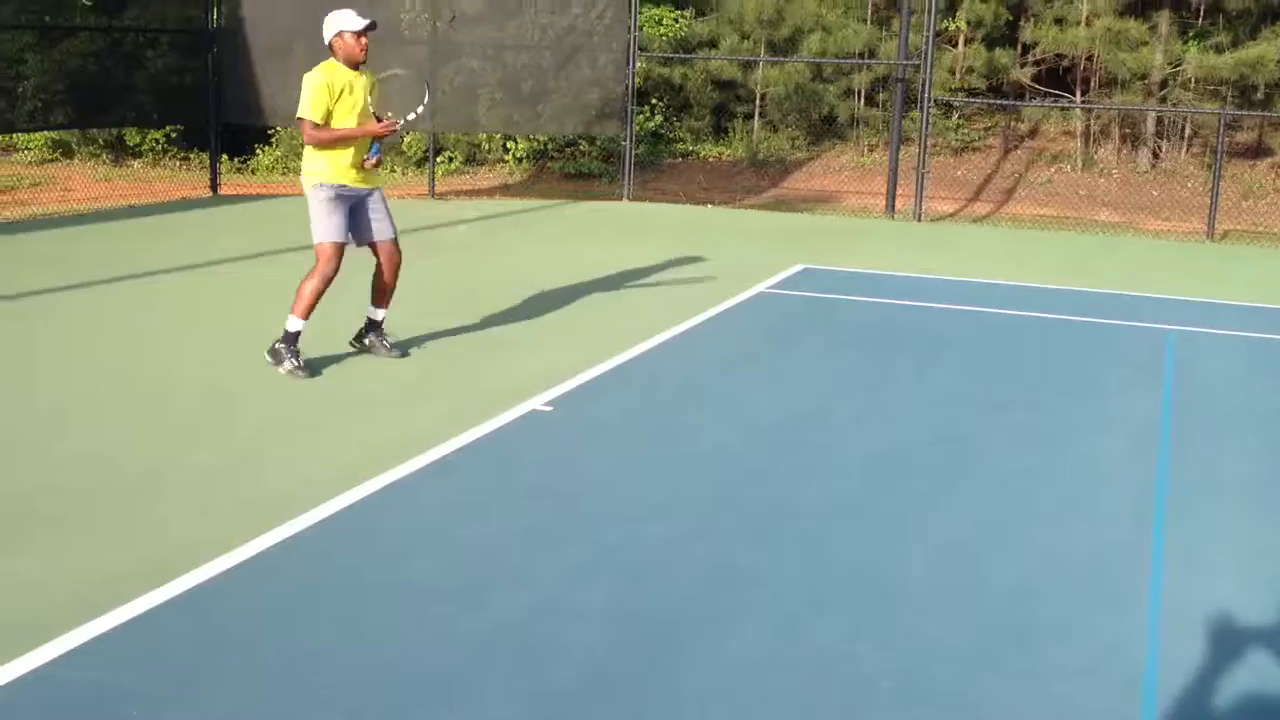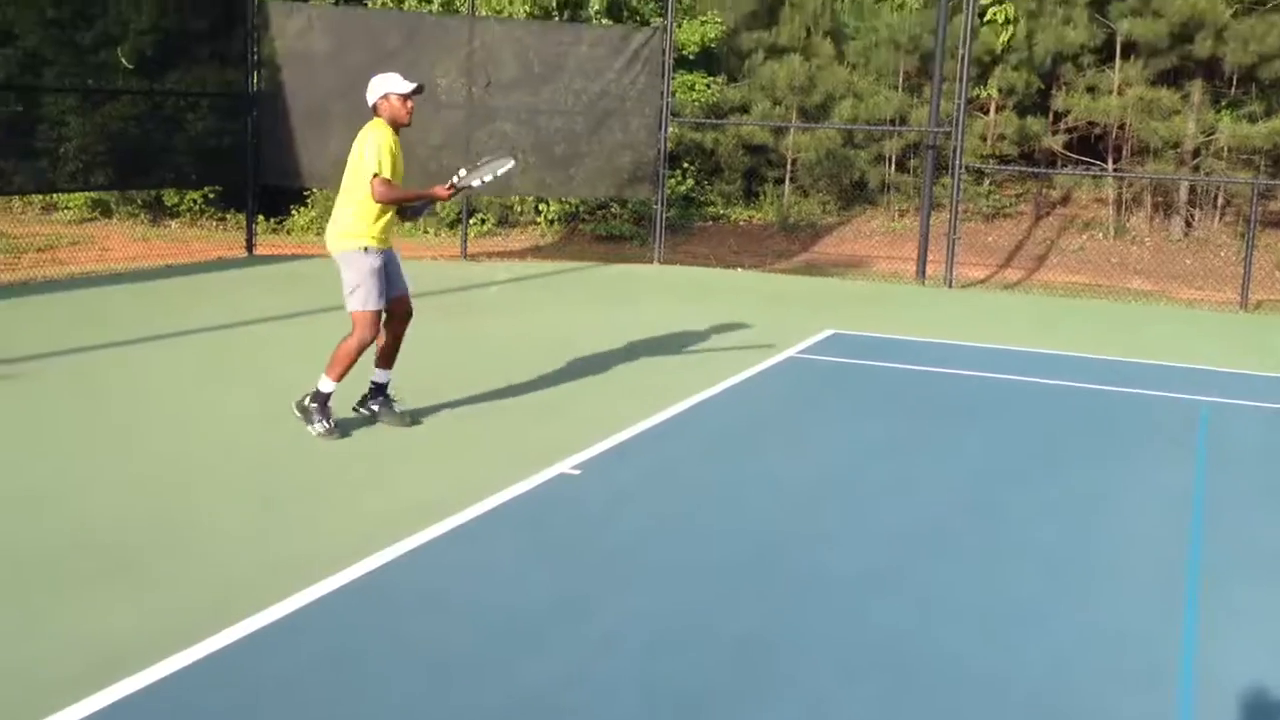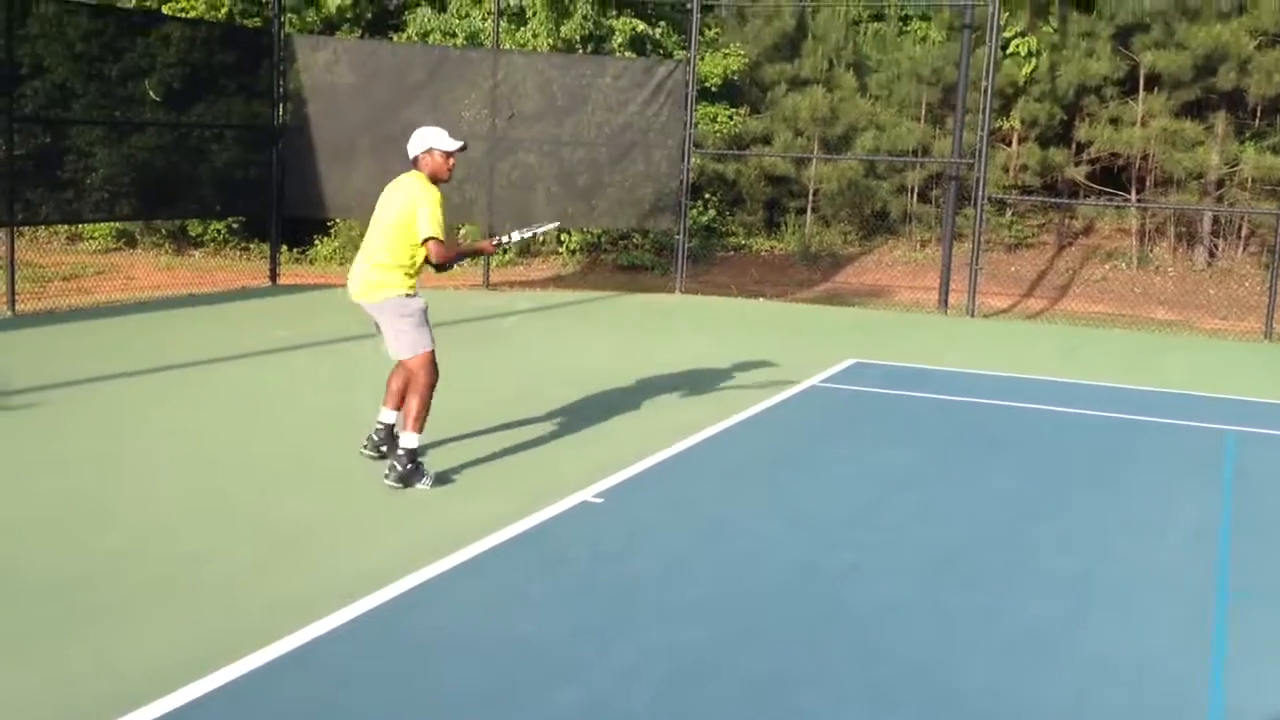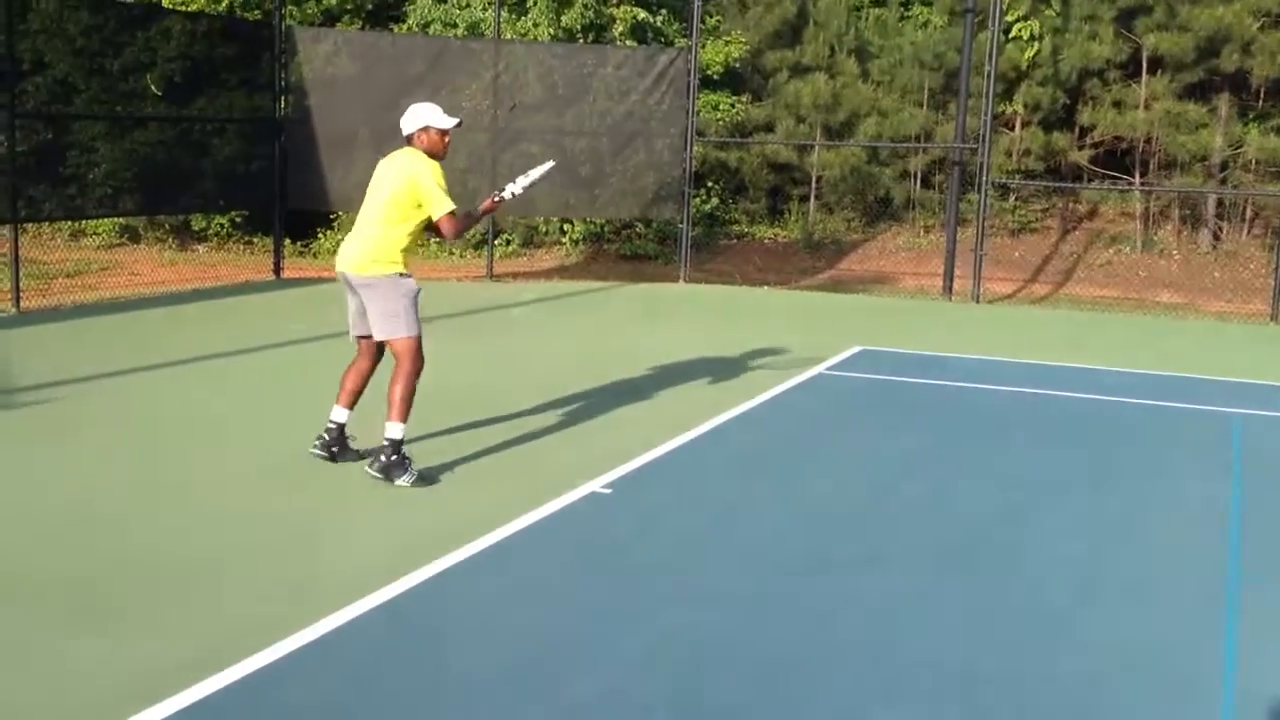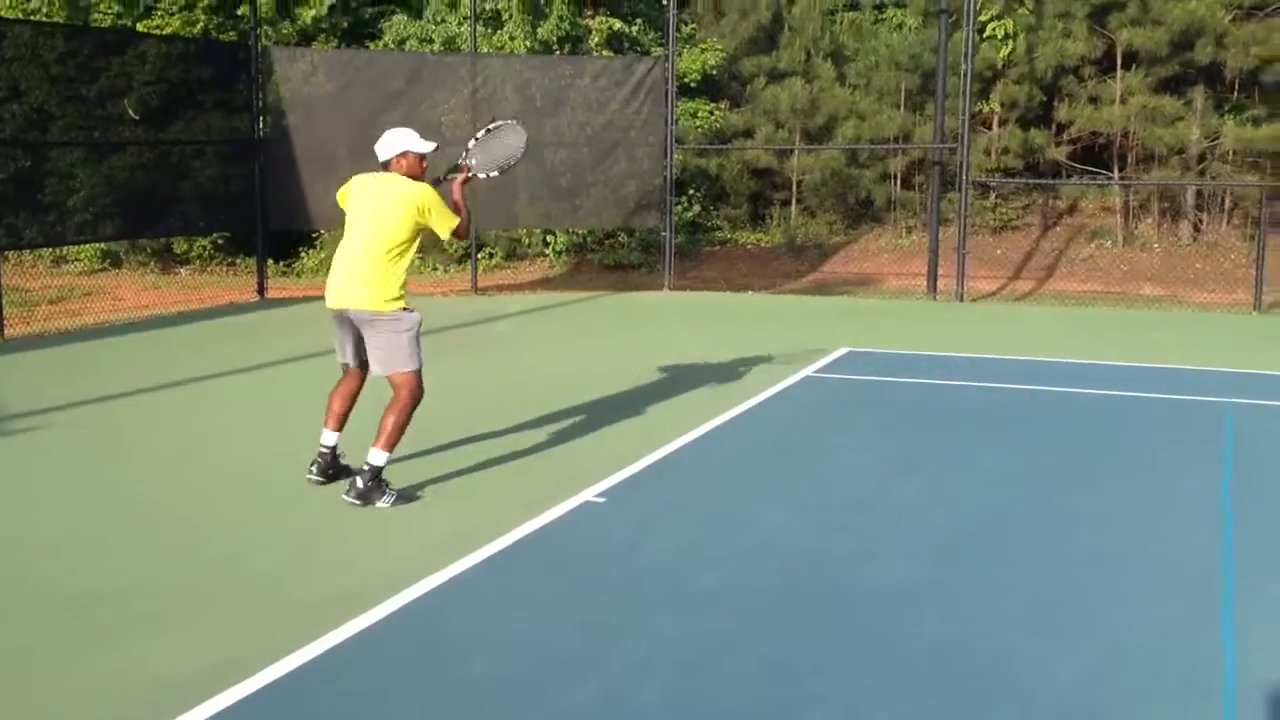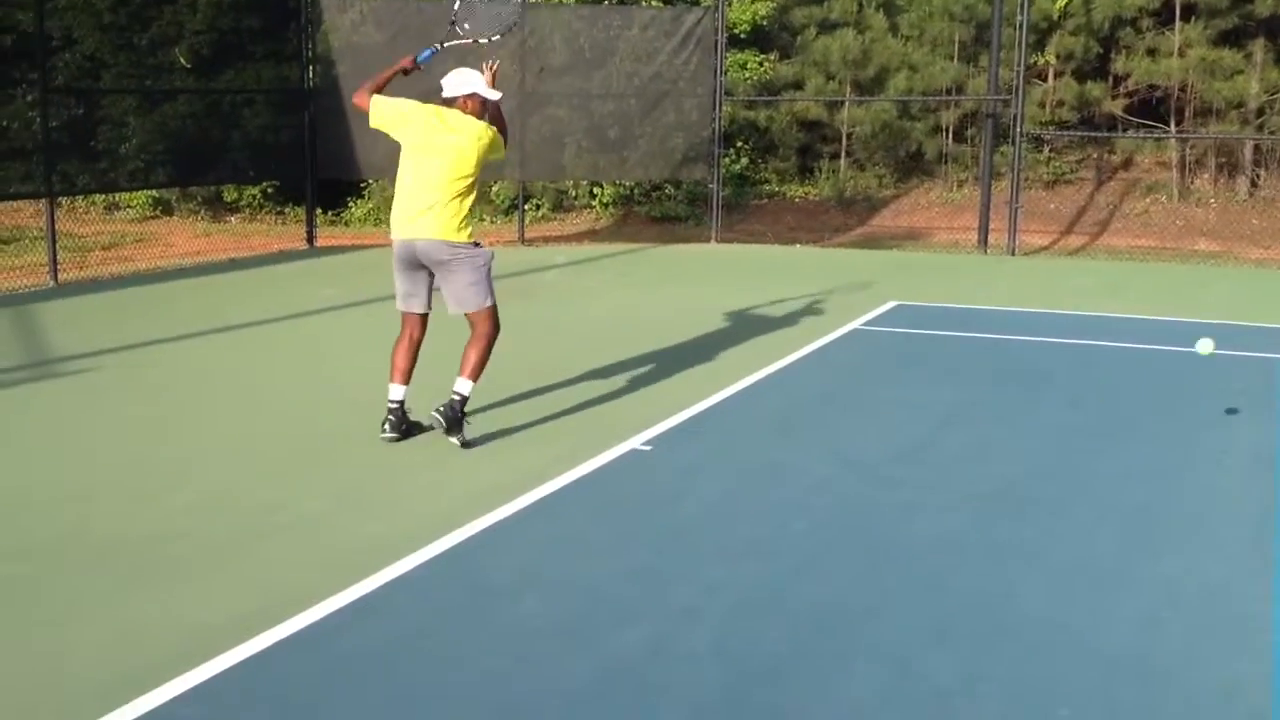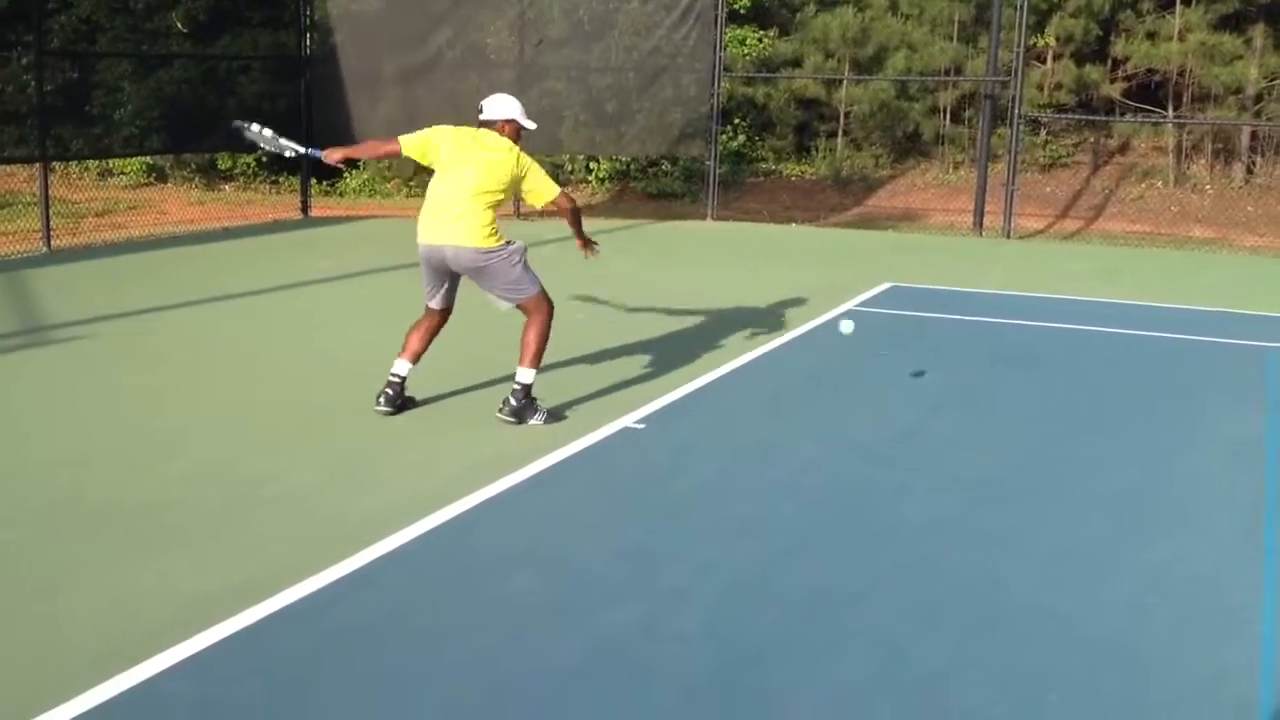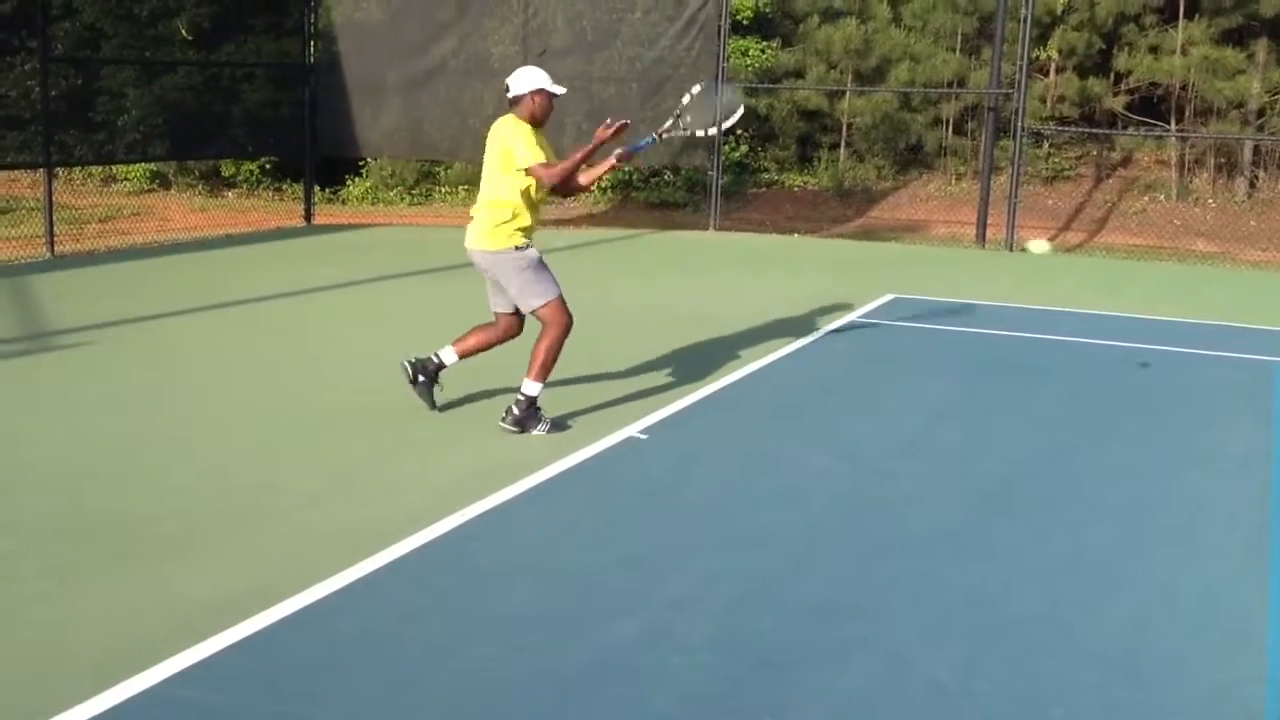
dt=0.3s
person 1, frame 1
left shoulder: (363, 80)
right shoulder: (320, 78)
right elbow: (310, 135)
left wrist: (375, 146)
right wrist: (364, 132)
left hip: (363, 184)
right hip: (327, 180)
left knee: (390, 259)
right knee: (329, 263)
left ankle: (370, 332)
right ankle: (285, 344)
person 1, frame 2
left shoulder: (383, 136)
right shoulder: (379, 136)
right elbow: (382, 191)
left wrist: (410, 205)
right wrist: (432, 194)
left hip: (371, 240)
right hip: (356, 241)
left knee: (400, 312)
right knee: (366, 330)
left ankle: (377, 395)
right ankle: (314, 401)
person 1, frame 3
left shoulder: (403, 184)
right shoulder: (425, 193)
right elbow: (437, 253)
left wrist: (437, 260)
right wrist: (476, 249)
left hip: (369, 282)
right hip: (387, 289)
left knee: (413, 360)
right knee: (425, 373)
left ankle: (382, 435)
right ankle: (405, 462)
person 1, frame 4
left shoulder: (391, 161)
right shoulder: (426, 168)
right elbow: (452, 228)
left wrist: (433, 215)
right wrist: (482, 211)
left hip: (351, 263)
right hip: (379, 269)
left knee: (368, 354)
right knee: (410, 358)
left ankle: (331, 437)
right ankle: (390, 454)
person 1, frame 5
left shoulder: (361, 183)
right shoulder: (421, 194)
right elbow: (461, 231)
right wrist: (458, 192)
left hip: (339, 296)
right hip: (379, 303)
left knee: (353, 375)
right knee: (408, 391)
left ankle: (324, 459)
right ankle: (367, 479)
person 1, frame 6
left shoulder: (416, 114)
right shoulder: (483, 135)
left elbow: (362, 99)
right elbow: (502, 138)
left wrist: (398, 68)
right wrist: (492, 86)
left hip: (404, 237)
right hip: (448, 240)
left knee: (412, 326)
right knee: (486, 327)
left ankle: (394, 414)
right ankle: (453, 406)
person 1, frame 7
left shoulder: (449, 137)
right shoulder: (519, 159)
left elbow: (388, 147)
right elbow: (566, 203)
left wrist: (345, 151)
right wrist: (581, 236)
left hip: (430, 242)
right hip: (477, 245)
left knee: (433, 317)
right knee: (540, 311)
left ankle: (392, 390)
right ankle: (519, 399)
person 1, frame 8
left shoulder: (535, 134)
right shoulder: (510, 129)
left elbow: (566, 188)
right elbow: (551, 178)
left wrist: (608, 165)
right wrist: (594, 145)
left hip: (497, 243)
right hip: (502, 244)
left knee: (508, 325)
right knee: (559, 321)
left ankle: (428, 366)
right ankle: (522, 409)
